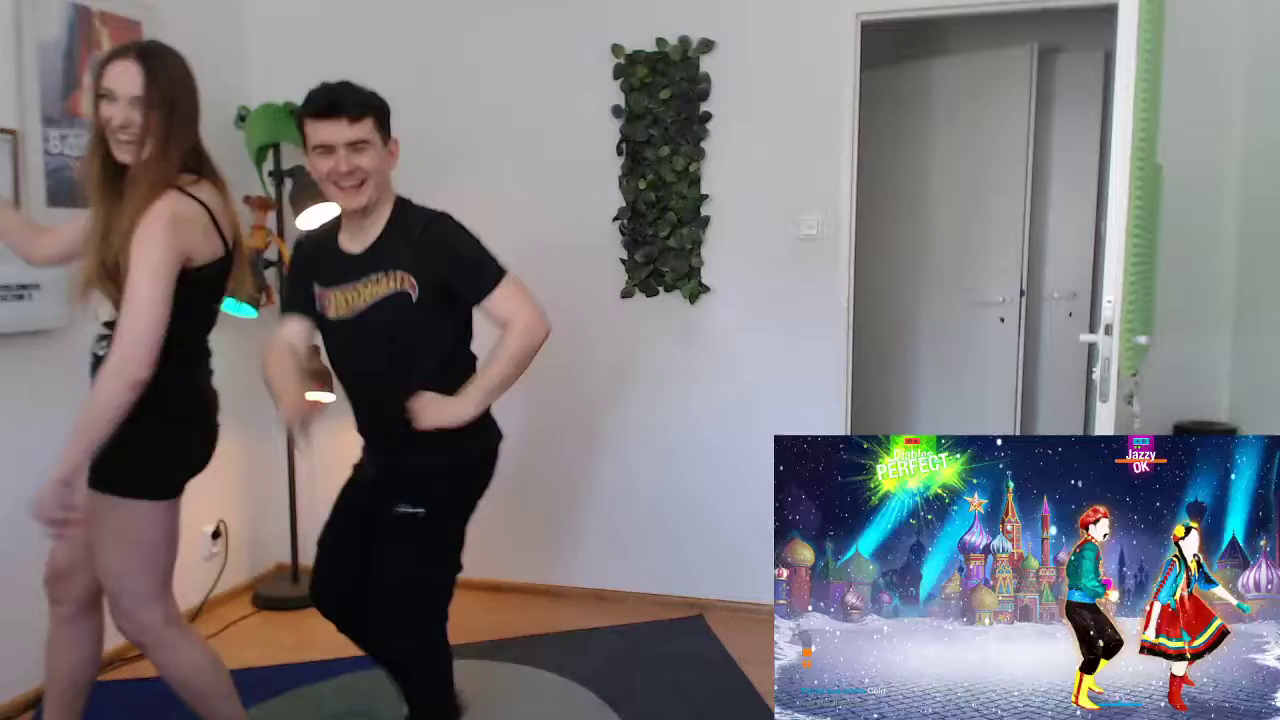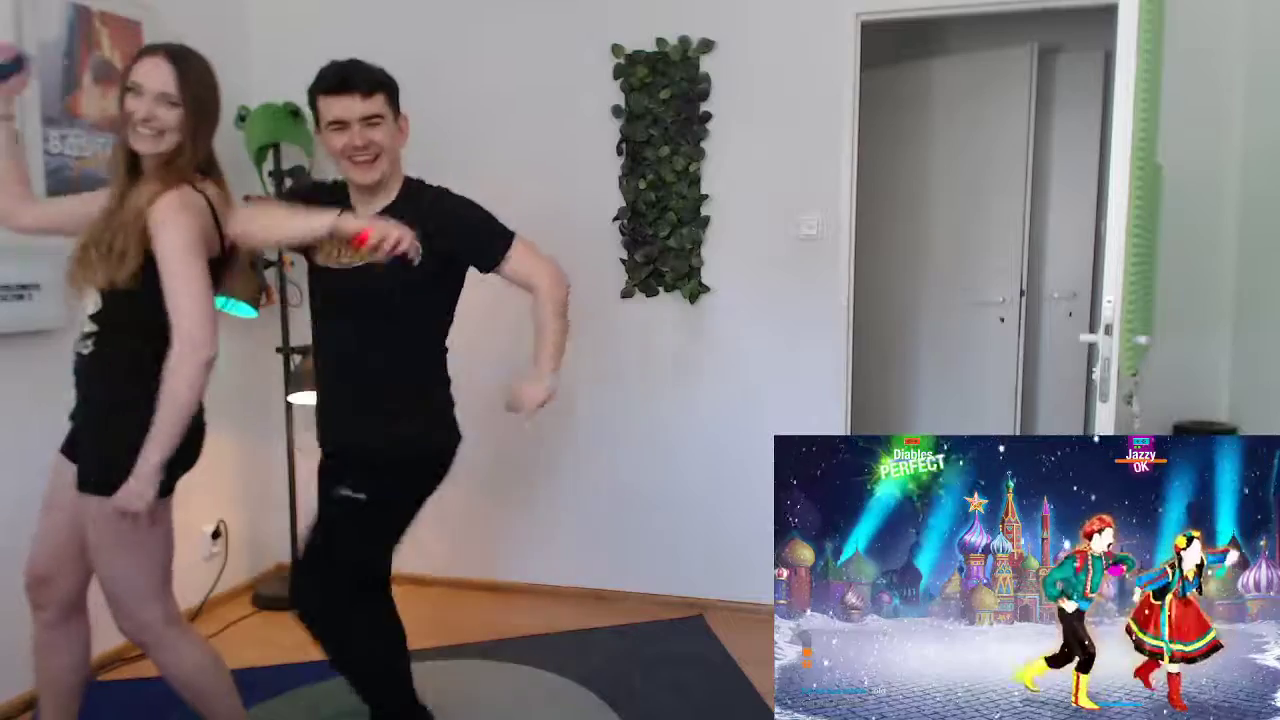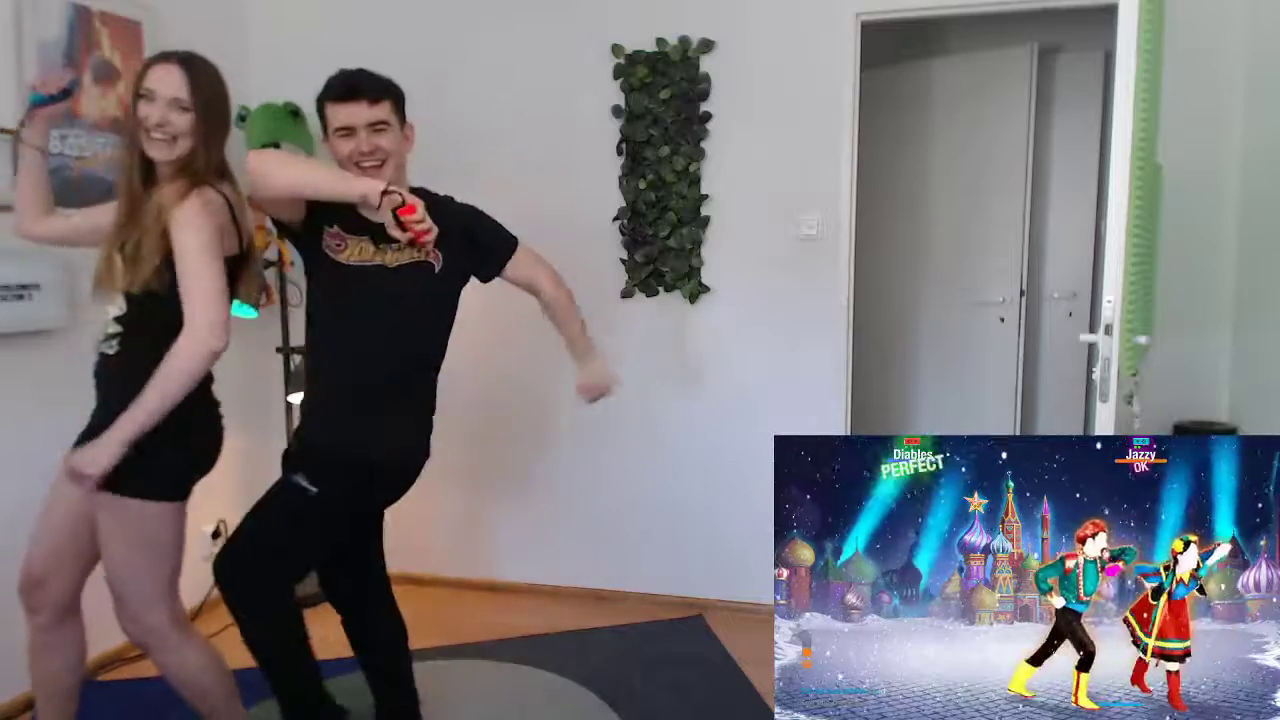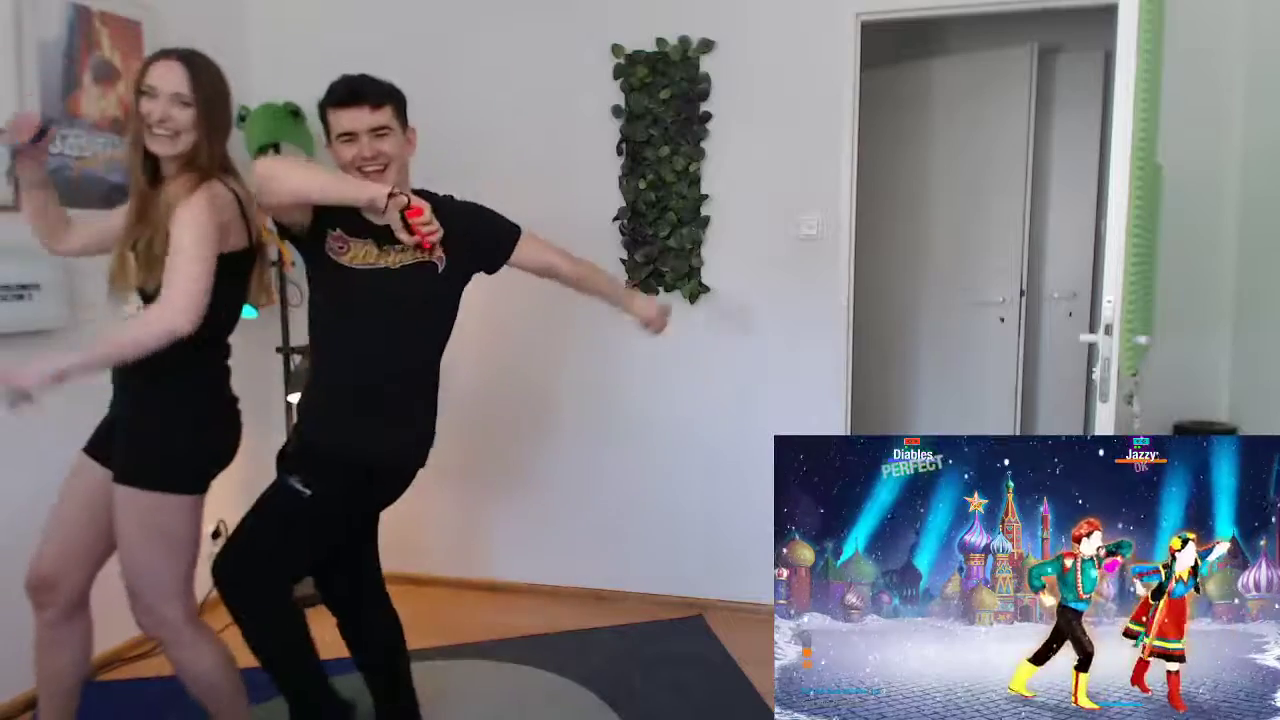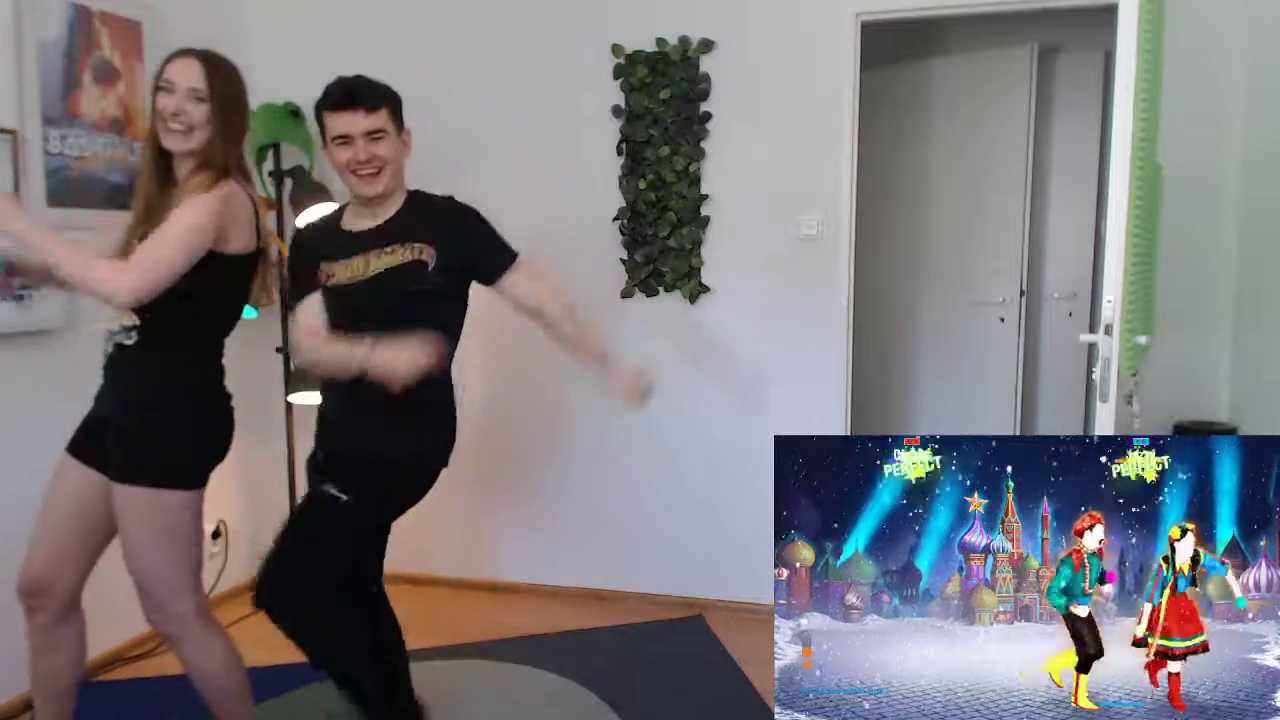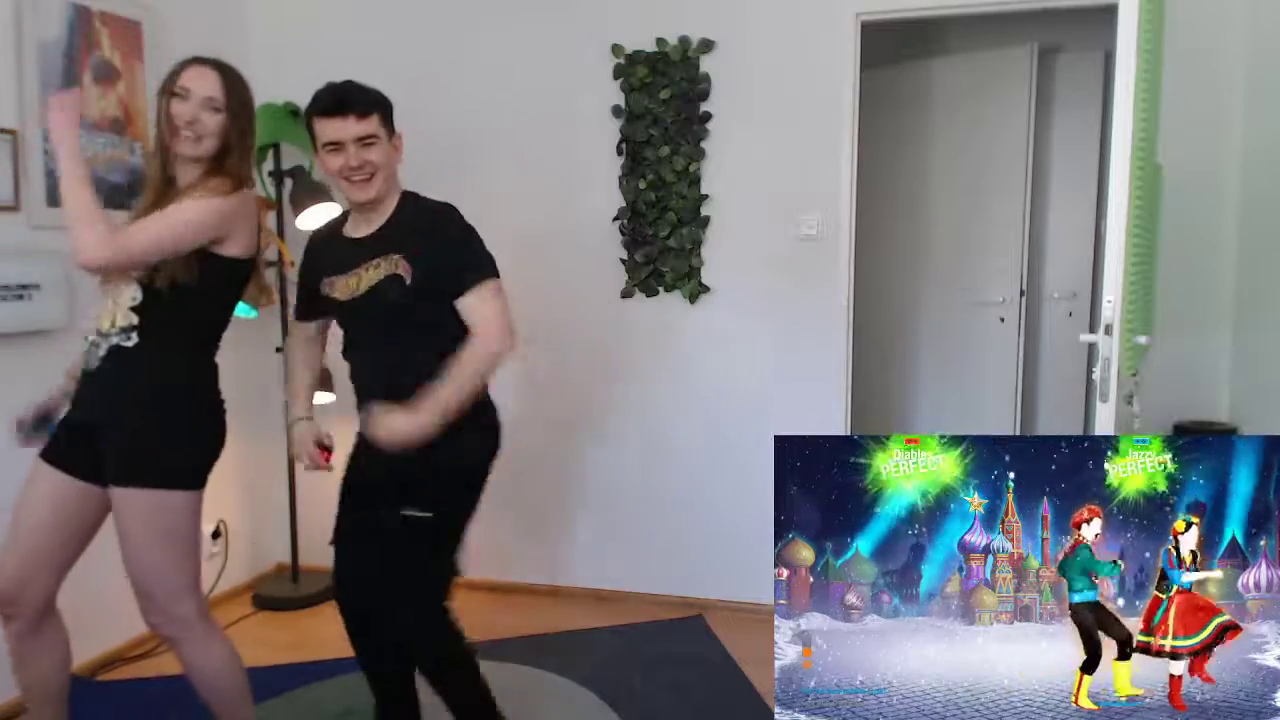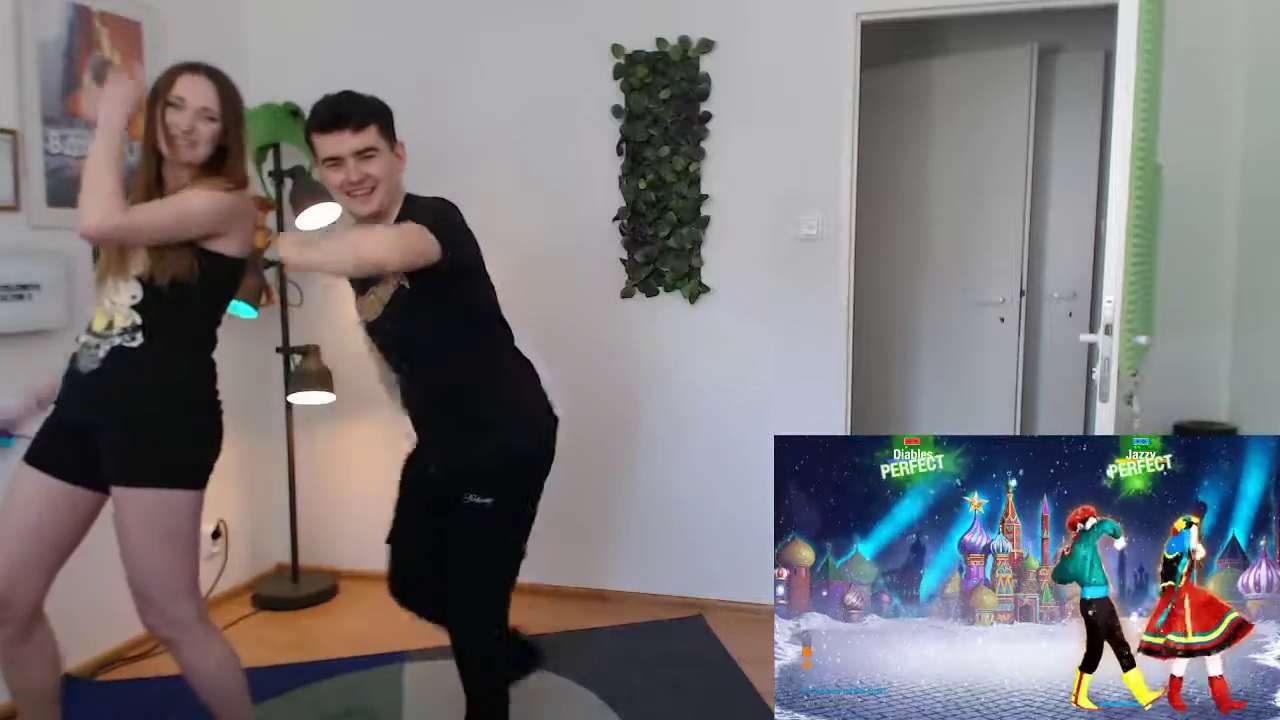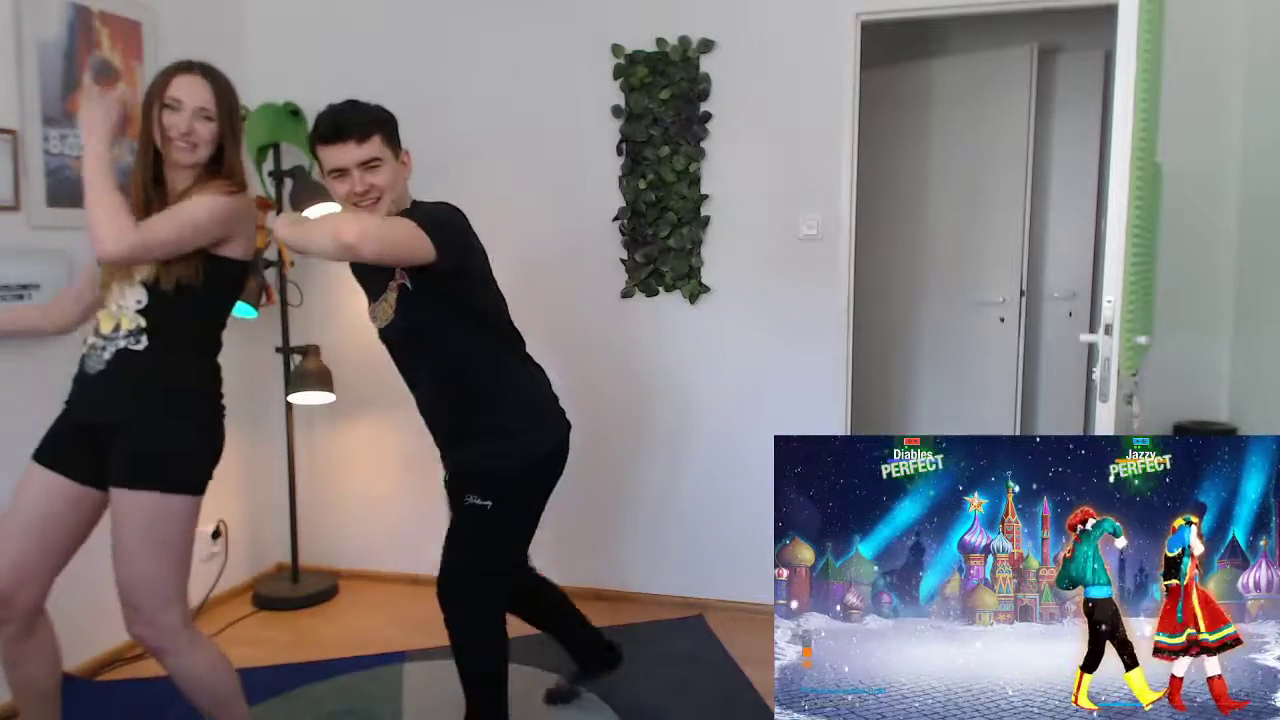
dt=0.2s
person 1, frame 1
left shoulder: (168, 212)
right shoulder: (137, 197)
left elbow: (134, 358)
left wrist: (65, 475)
left hip: (155, 423)
right hip: (132, 418)
left knee: (145, 617)
right knee: (69, 580)
person 1, frame 2
left shoulder: (176, 204)
right shoulder: (134, 198)
left elbow: (197, 341)
left wrist: (150, 465)
left hip: (137, 420)
right hip: (109, 414)
left knee: (146, 618)
person 1, frame 3
left shoulder: (197, 205)
right shoulder: (148, 202)
left elbow: (208, 333)
right elbow: (37, 224)
left wrist: (117, 438)
right wrist: (33, 135)
left hip: (161, 427)
right hip: (129, 413)
left knee: (149, 620)
right knee: (44, 588)
person 1, frame 4
left shoulder: (204, 198)
right shoulder: (161, 199)
left elbow: (180, 316)
right elbow: (64, 235)
left wrist: (54, 366)
left hip: (179, 417)
right hip: (144, 411)
left knee: (164, 615)
person 1, frame 5
left shoulder: (218, 195)
right shoulder: (170, 194)
left elbow: (126, 286)
right elbow: (132, 284)
left hip: (172, 413)
right hip: (126, 405)
left knee: (174, 612)
person 1, frame 6
left shoulder: (226, 202)
right shoulder: (161, 202)
left elbow: (95, 251)
left wrist: (67, 140)
right wrist: (66, 387)
left hip: (165, 415)
right hip: (99, 408)
left knee: (174, 615)
person 1, frame 7
left shoulder: (224, 203)
right shoulder: (145, 202)
left elbow: (98, 221)
left wrist: (109, 121)
left hip: (164, 414)
right hip: (85, 408)
left knee: (171, 616)
person 1, frame 8
left shoulder: (226, 203)
right shoulder: (141, 206)
left elbow: (116, 247)
right elbow: (66, 310)
left wrist: (95, 138)
left hip: (170, 419)
right hip: (94, 409)
left knee: (157, 625)
person 2, frame 1
left shoulder: (434, 239)
right shoulder: (309, 253)
left elbow: (528, 322)
right elbow: (285, 347)
left wrist: (465, 401)
right wrist: (289, 392)
left hip: (448, 458)
right hip: (384, 457)
left knee: (405, 611)
right knee: (335, 589)
person 2, frame 2
left shoulder: (443, 213)
right shoulder: (316, 207)
left elbow: (546, 277)
right elbow: (243, 226)
left wrist: (543, 373)
right wrist: (340, 225)
left hip: (408, 444)
right hip: (347, 442)
left knee: (320, 590)
right knee: (352, 589)
person 2, frame 3
left shoulder: (450, 223)
right shoulder: (318, 213)
left elbow: (540, 278)
right elbow: (259, 170)
left wrist: (587, 359)
right wrist: (375, 194)
left hip: (379, 448)
right hip: (329, 442)
left knee: (245, 573)
right knee: (356, 588)
person 2, frame 4
left shoulder: (453, 222)
right shoulder: (320, 214)
left elbow: (550, 260)
right elbow: (265, 178)
left wrist: (631, 302)
right wrist: (385, 199)
left hip: (376, 446)
right hip: (327, 441)
left knee: (243, 574)
right knee: (349, 587)
person 2, frame 5
left shoulder: (449, 223)
right shoulder: (312, 242)
left elbow: (537, 297)
right elbow: (308, 343)
left wrist: (608, 366)
right wrist: (379, 353)
left hip: (402, 443)
right hip: (348, 438)
left knee: (287, 587)
right knee: (350, 590)
person 2, frame 6
left shoulder: (437, 226)
right shoulder: (321, 248)
left elbow: (495, 333)
right elbow: (307, 333)
left wrist: (425, 415)
right wrist: (301, 415)
left hip: (450, 448)
right hip: (380, 451)
left knee: (413, 604)
right knee: (356, 593)
person 2, frame 7
left shoulder: (435, 219)
right shoulder: (349, 249)
left elbow: (380, 252)
left wrist: (291, 245)
left hip: (508, 441)
right hip: (442, 448)
left knee: (472, 590)
right knee: (414, 583)
right ankle: (506, 654)
person 2, frame 8
left shoulder: (441, 226)
right shoulder: (370, 262)
left elbow: (352, 236)
left wrist: (286, 227)
left hip: (520, 444)
right hip: (472, 450)
left knee: (466, 591)
right knee: (501, 577)
right ankle: (595, 654)
person 3, frame 1
left shoulder: (1083, 548)
right shoulder: (1089, 549)
left elbow: (1071, 573)
right elbow: (1085, 580)
left wrist: (1102, 584)
right wrist: (1107, 592)
left hip: (1090, 606)
right hip: (1078, 607)
left knee: (1115, 642)
right knee: (1093, 651)
left ankle: (1088, 679)
right ankle: (1079, 696)
person 3, frame 2
left shoulder: (1104, 556)
right shoulder: (1076, 559)
left elbow: (1129, 560)
right elbow: (1048, 580)
left wrist: (1123, 566)
right wrist: (1061, 600)
left hip: (1079, 612)
right hip: (1070, 612)
left knee: (1068, 654)
right knee: (1088, 652)
left ankle: (1027, 674)
right ankle: (1079, 697)
person 3, frame 3
left shoulder: (1102, 558)
right shoulder: (1068, 561)
left elbow: (1131, 552)
right elbow: (1040, 575)
left wrist: (1120, 564)
right wrist: (1051, 595)
left hip: (1075, 614)
right hip: (1066, 613)
left knee: (1048, 650)
right knee: (1088, 651)
left ankle: (1017, 683)
right ankle: (1079, 697)
person 3, frame 4
left shoulder: (1098, 555)
right shoulder: (1065, 561)
left elbow: (1126, 545)
right elbow: (1034, 572)
left wrist: (1118, 558)
right wrist: (1042, 594)
left hip: (1077, 613)
right hip: (1067, 612)
left knee: (1049, 649)
right knee: (1086, 651)
left ankle: (1018, 683)
right ankle: (1079, 696)
person 3, frame 5
left shoulder: (1097, 553)
right shoulder: (1072, 560)
left elbow: (1097, 576)
right elbow: (1053, 592)
left wrist: (1107, 578)
right wrist: (1072, 606)
left hip: (1084, 610)
right hip: (1073, 611)
left knee: (1097, 651)
right knee: (1089, 652)
left ankle: (1055, 665)
right ankle: (1078, 697)
person 3, frame 6
left shoulder: (1081, 547)
right shoulder: (1081, 550)
left elbow: (1062, 569)
right elbow: (1102, 569)
right wrist: (1118, 565)
left hip: (1092, 604)
right hip: (1080, 606)
left knee: (1125, 638)
right knee: (1094, 652)
left ankle: (1122, 686)
right ankle: (1079, 697)
person 3, frame 7
left shoulder: (1068, 553)
right shoulder: (1082, 540)
left elbow: (1057, 577)
right elbow: (1105, 524)
right wrist: (1118, 537)
left hip: (1102, 602)
right hip: (1093, 603)
left knee: (1122, 648)
right knee: (1094, 651)
left ankle: (1144, 695)
right ankle: (1079, 696)
person 3, frame 8
left shoulder: (1069, 556)
right shoulder: (1084, 540)
left elbow: (1062, 583)
right elbow: (1105, 523)
right wrist: (1119, 536)
left hip: (1105, 602)
right hip: (1097, 602)
left knee: (1125, 648)
right knee: (1095, 651)
left ankle: (1145, 695)
right ankle: (1079, 696)
person 4, frame 1
left shoulder: (1195, 560)
right shoulder: (1174, 564)
left elbow: (1211, 584)
right elbow: (1160, 595)
left wrist: (1236, 603)
right wrist: (1151, 625)
left hip: (1186, 606)
right hip: (1171, 610)
left knee: (1207, 634)
right knee: (1183, 649)
left ankle: (1180, 673)
right ankle: (1174, 695)
person 4, frame 2
left shoulder: (1202, 561)
right shoulder: (1170, 571)
left elbow: (1233, 553)
right elbow: (1141, 580)
left wrist: (1225, 564)
right wrist: (1137, 596)
left hip: (1183, 607)
right hip: (1165, 608)
right knee: (1175, 650)
left ankle: (1143, 671)
right ankle: (1174, 695)
person 4, frame 3
left shoulder: (1198, 562)
right shoulder: (1164, 572)
left elbow: (1226, 547)
right elbow: (1139, 570)
left wrist: (1208, 564)
right wrist: (1148, 584)
left hip: (1179, 607)
right hip: (1161, 608)
left knee: (1152, 643)
right knee: (1173, 649)
left ankle: (1137, 678)
right ankle: (1174, 695)
person 4, frame 4
left shoulder: (1195, 561)
right shoulder: (1162, 571)
left elbow: (1224, 545)
right elbow: (1135, 571)
left wrist: (1209, 560)
right wrist: (1139, 588)
left hip: (1179, 606)
right hip: (1162, 608)
left knee: (1152, 645)
right knee: (1174, 649)
left ankle: (1137, 678)
right ankle: (1174, 695)
person 4, frame 5
left shoulder: (1198, 557)
right shoulder: (1165, 565)
left elbow: (1222, 568)
right elbow: (1151, 594)
left wrist: (1238, 593)
right wrist: (1143, 623)
left hip: (1183, 602)
right hip: (1166, 606)
left knee: (1182, 647)
right knee: (1177, 649)
left ankle: (1153, 665)
right ankle: (1174, 695)
person 4, frame 6
left shoulder: (1194, 556)
right shoulder: (1168, 553)
right elbow: (1179, 576)
right wrist: (1209, 574)
left hip: (1188, 601)
right hip: (1170, 605)
left knee: (1221, 628)
right knee: (1180, 651)
left ankle: (1196, 666)
right ankle: (1174, 695)
person 4, frame 7
left shoulder: (1187, 554)
right shoulder: (1172, 546)
right elbow: (1186, 536)
right wrist: (1199, 549)
left hip: (1195, 601)
right hip: (1179, 604)
left knee: (1209, 646)
right knee: (1185, 651)
left ankle: (1222, 699)
right ankle: (1174, 695)
person 4, frame 8
left shoulder: (1187, 553)
right shoulder: (1174, 545)
right elbow: (1185, 531)
right wrist: (1197, 545)
left hip: (1195, 602)
right hip: (1182, 603)
left knee: (1208, 648)
right knee: (1190, 650)
left ankle: (1222, 700)
right ankle: (1174, 695)
